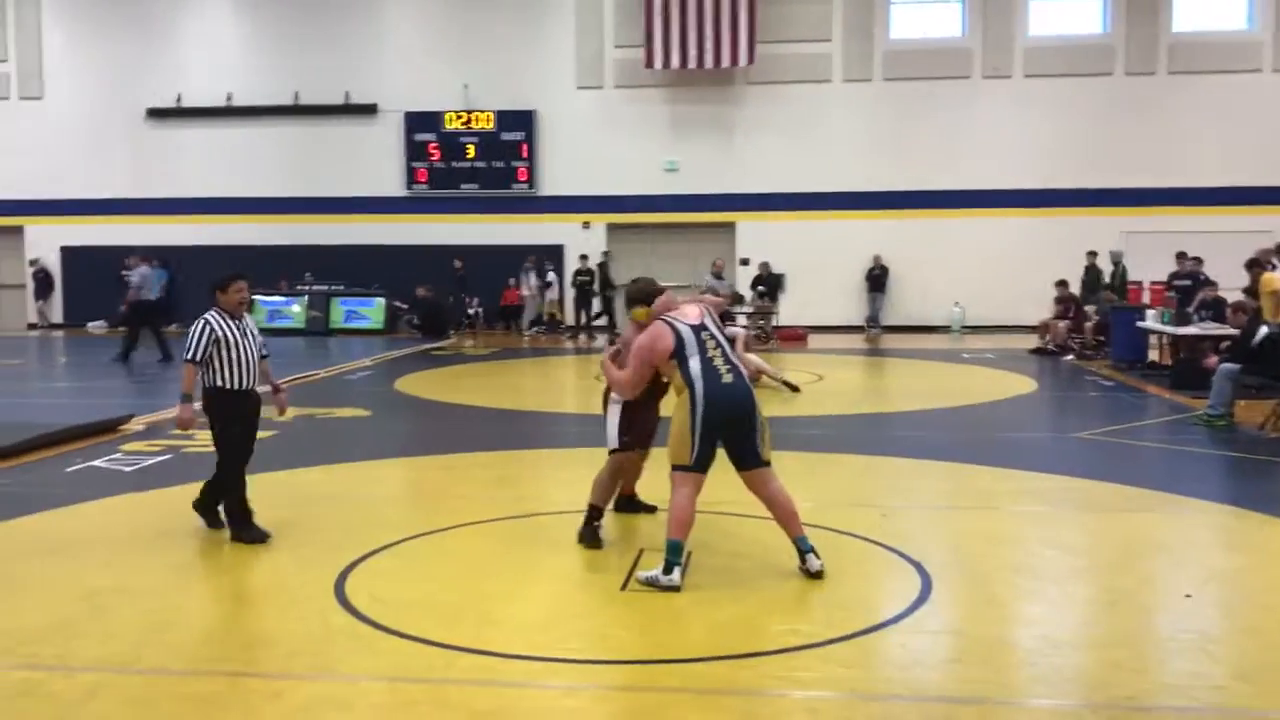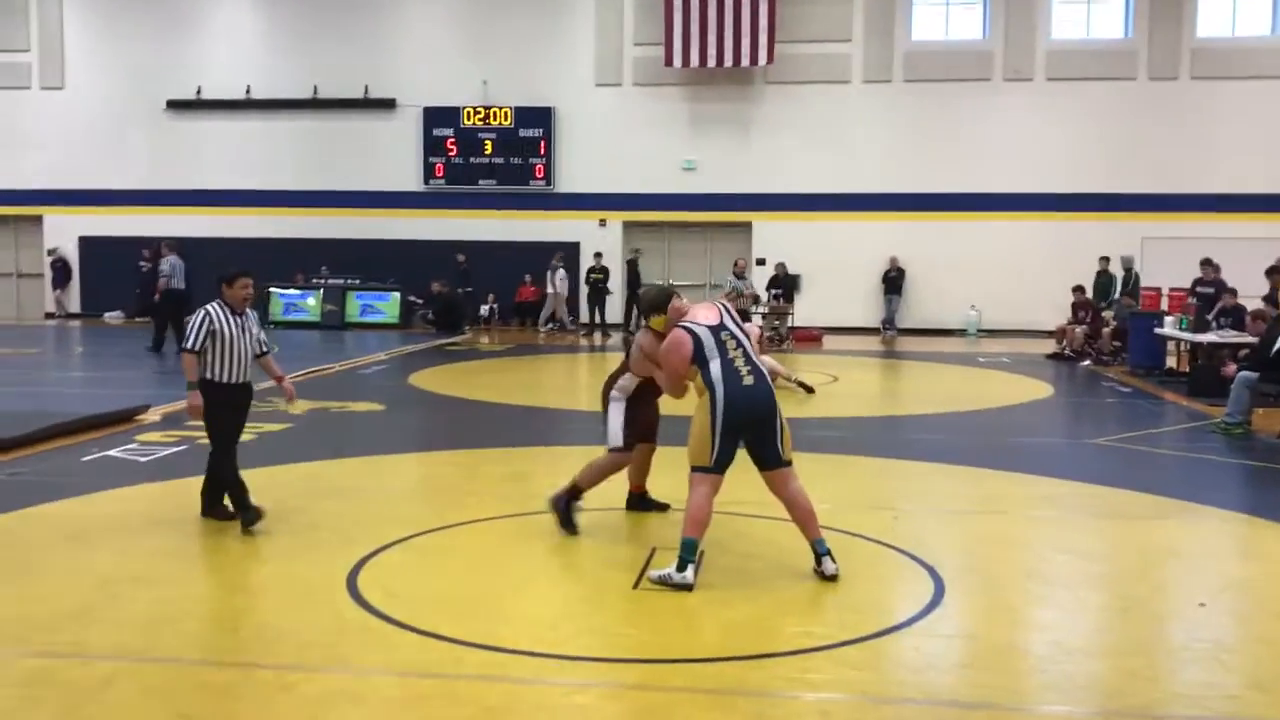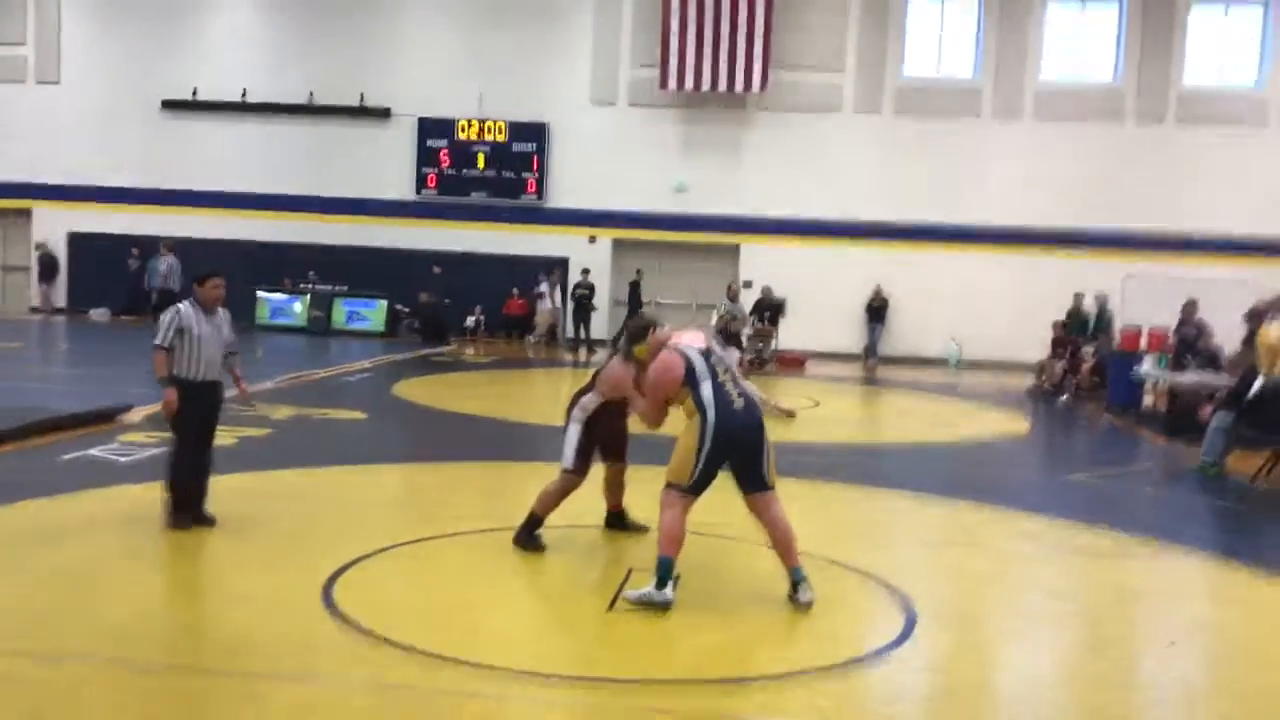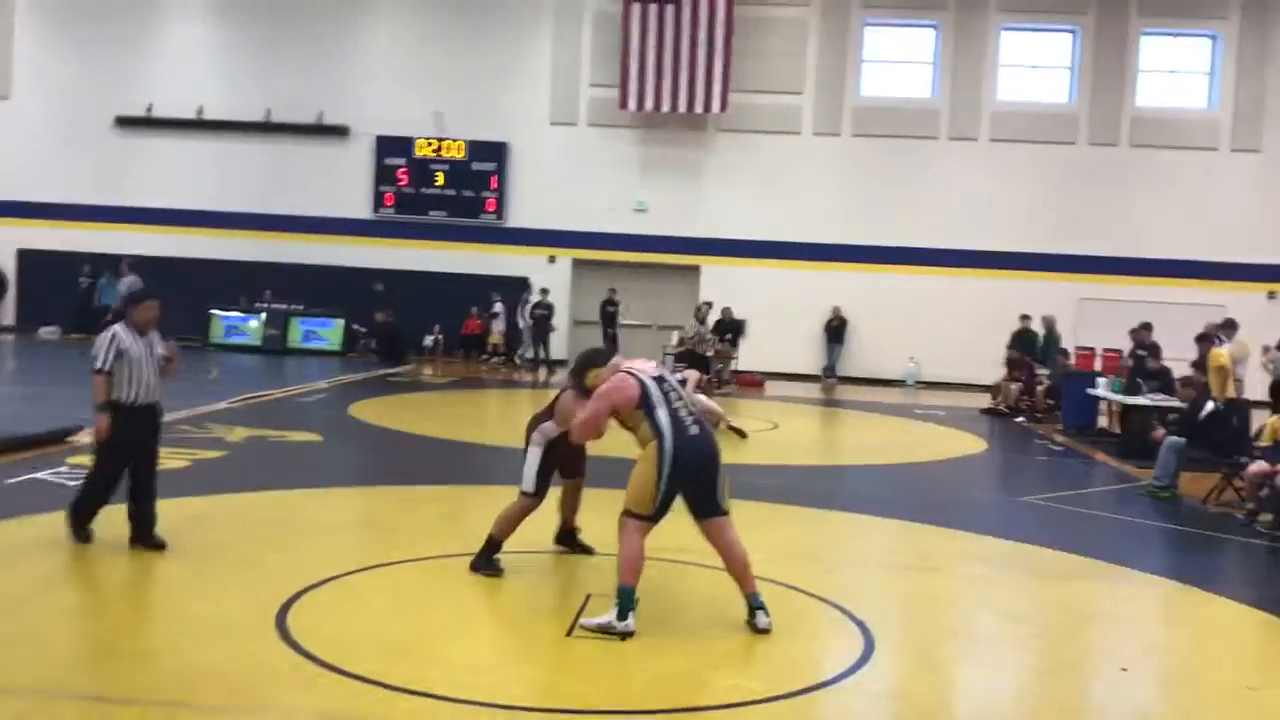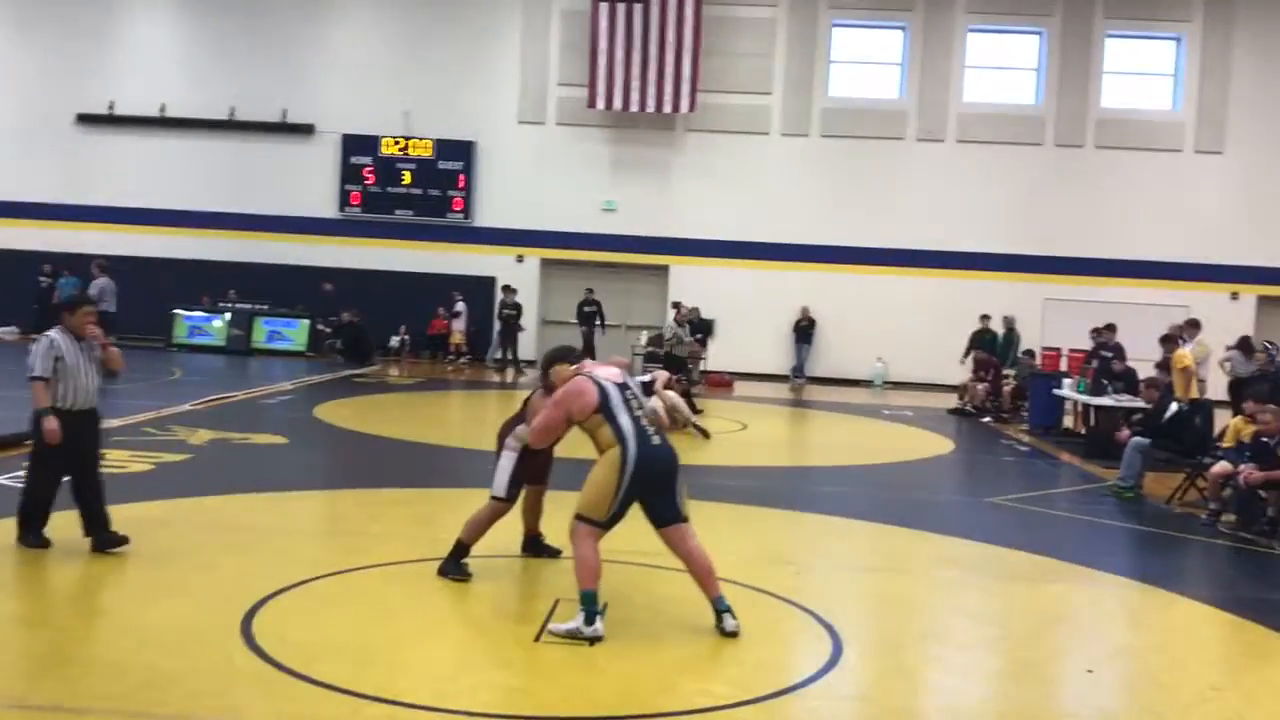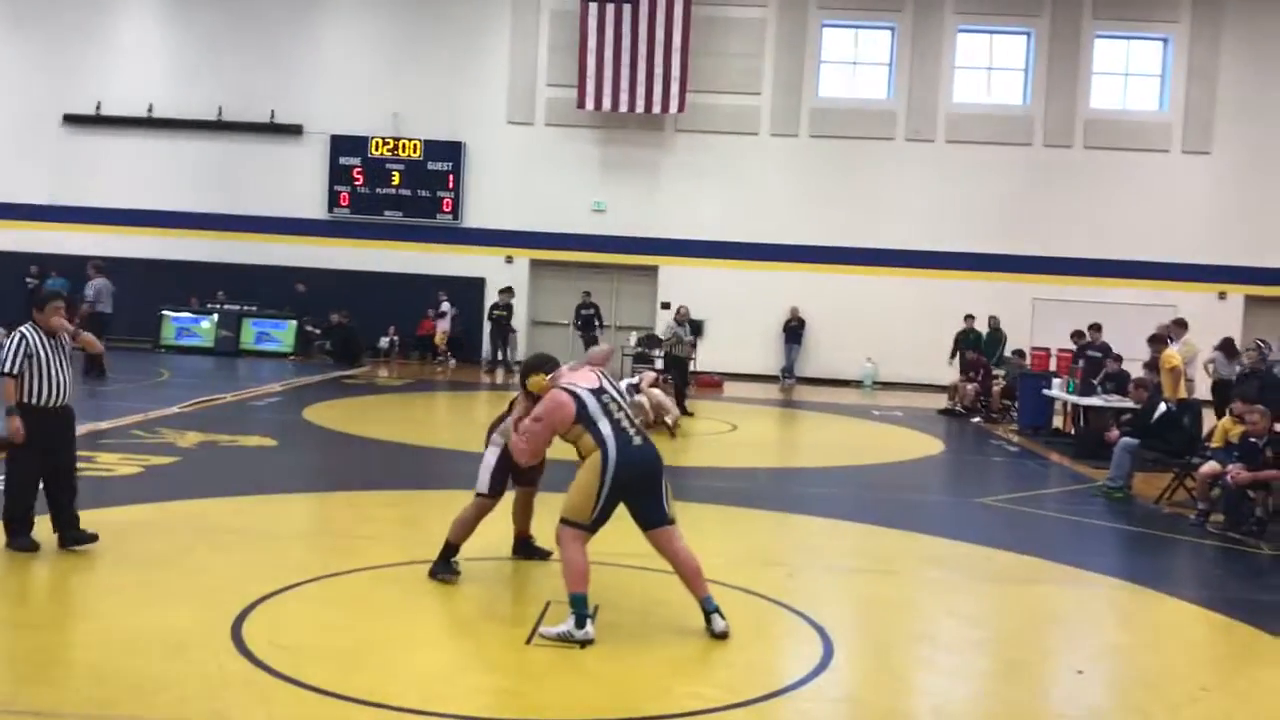
dt=0.2s
person 1, frame 1
left shoulder: (651, 337)
right shoulder: (701, 309)
left elbow: (626, 388)
left wrist: (607, 364)
left hip: (702, 401)
right hip: (742, 394)
left knee: (685, 485)
right knee: (765, 481)
left ankle: (670, 569)
right ankle: (808, 555)
person 1, frame 2
left shoulder: (673, 343)
right shoulder: (719, 306)
left elbow: (676, 391)
left wrist: (653, 373)
left hip: (724, 402)
right hip: (763, 395)
left knee: (702, 484)
right knee: (785, 481)
left ankle: (684, 568)
right ankle: (824, 558)
person 1, frame 3
left shoulder: (660, 367)
right shoulder: (700, 335)
left elbow: (652, 420)
left wrist: (633, 397)
left hip: (712, 424)
right hip: (749, 419)
left knee: (674, 502)
right knee: (768, 505)
left ankle: (662, 586)
right ankle: (799, 585)
person 1, frame 4
left shoulder: (611, 387)
right shoulder: (649, 365)
left elbow: (578, 433)
left wrist: (590, 407)
left hip: (668, 450)
right hip: (703, 444)
left knee: (631, 528)
right knee: (722, 531)
left ankle: (623, 615)
right ankle: (757, 610)
person 1, frame 5
left shoulder: (572, 390)
right shoulder: (614, 371)
left elbow: (536, 439)
left wrist: (548, 411)
left hip: (627, 458)
right hip: (663, 454)
left knee: (584, 533)
right knee: (683, 538)
left ankle: (589, 620)
right ankle: (724, 614)
person 1, frame 6
left shoulder: (550, 403)
right shoulder: (594, 373)
left elbow: (526, 456)
left wrist: (514, 430)
left hip: (610, 462)
right hip: (647, 457)
left knee: (569, 537)
right knee: (670, 541)
left ankle: (580, 623)
right ankle: (713, 615)
person 2, frame 1
left shoulder: (247, 322)
right shoulder: (208, 324)
left elbow: (260, 358)
right elbow: (192, 364)
left wrist: (277, 389)
right wrist: (186, 402)
left hip: (248, 398)
right hip: (224, 400)
left knee: (240, 459)
right knee: (232, 462)
left ankle: (206, 503)
right ankle: (241, 524)
person 2, frame 2
left shoulder: (251, 317)
right shoulder: (207, 315)
left elbow: (262, 352)
right elbow: (189, 353)
left wrist: (281, 380)
right wrist: (193, 391)
left hip: (241, 391)
right hip: (214, 392)
left knee: (225, 449)
right knee: (224, 450)
left ankle: (212, 503)
right ankle: (243, 508)
person 2, frame 3
left shoulder: (223, 316)
right shoulder: (179, 313)
left elbow: (228, 353)
right elbow: (161, 350)
left wrist: (239, 381)
right wrist: (167, 386)
left hip: (211, 390)
right hip: (184, 389)
left knee: (202, 450)
right knee: (185, 448)
left ankle: (193, 508)
right ankle: (179, 508)
person 2, frame 4
left shoulder: (154, 337)
right shoulder: (114, 336)
left elbow: (163, 371)
right elbow: (100, 375)
left wrist: (170, 359)
right wrist: (102, 412)
left hip: (148, 413)
right hip: (119, 413)
left knee: (145, 474)
right knee: (107, 470)
left ankle: (143, 530)
right ankle: (79, 518)
person 2, frame 5
left shoulder: (93, 341)
right shoulder: (50, 342)
left elbow: (117, 366)
right elbow: (38, 381)
left wrist: (104, 344)
right wrist: (46, 416)
left hip: (86, 418)
right hip: (58, 419)
left knee: (89, 476)
right knee: (44, 476)
left ankle: (100, 533)
right ankle: (29, 529)
person 2, frame 6
left shoulder: (63, 336)
right shoulder: (22, 338)
left elbow: (98, 349)
left wrist: (73, 332)
left hip: (61, 414)
right hip: (30, 416)
left knee: (63, 473)
right knee: (23, 477)
left ankle: (69, 530)
person 3, frame 1
right shoulder: (634, 337)
left hip: (647, 400)
right hip: (624, 400)
left knee: (639, 454)
right knee: (619, 459)
left ankle: (626, 498)
right ankle: (590, 523)
person 3, frame 2
left shoulder: (662, 333)
right shoulder: (648, 342)
left hip: (644, 395)
right hip: (622, 397)
left knee: (646, 447)
right knee: (619, 457)
left ankle: (637, 496)
right ankle: (566, 499)
person 3, frame 3
left shoulder: (634, 364)
right shoulder: (619, 371)
left hip: (611, 415)
right hip: (587, 416)
left knee: (617, 466)
right knee: (571, 478)
left ankle: (615, 515)
right ankle: (527, 529)
person 3, frame 4
right shoulder: (573, 400)
left hip: (566, 437)
right hip: (546, 439)
left knee: (574, 483)
right knee: (529, 501)
left ankle: (567, 534)
right ankle: (485, 556)
person 3, frame 5
right shoulder: (544, 401)
right hip: (517, 444)
left knee: (537, 490)
right knee: (499, 505)
left ankle: (532, 541)
right ankle: (453, 560)
person 3, frame 6
right shoulder: (526, 404)
right hip: (504, 441)
left knee: (527, 492)
right knee: (484, 503)
left ankle: (523, 544)
right ankle: (443, 561)
